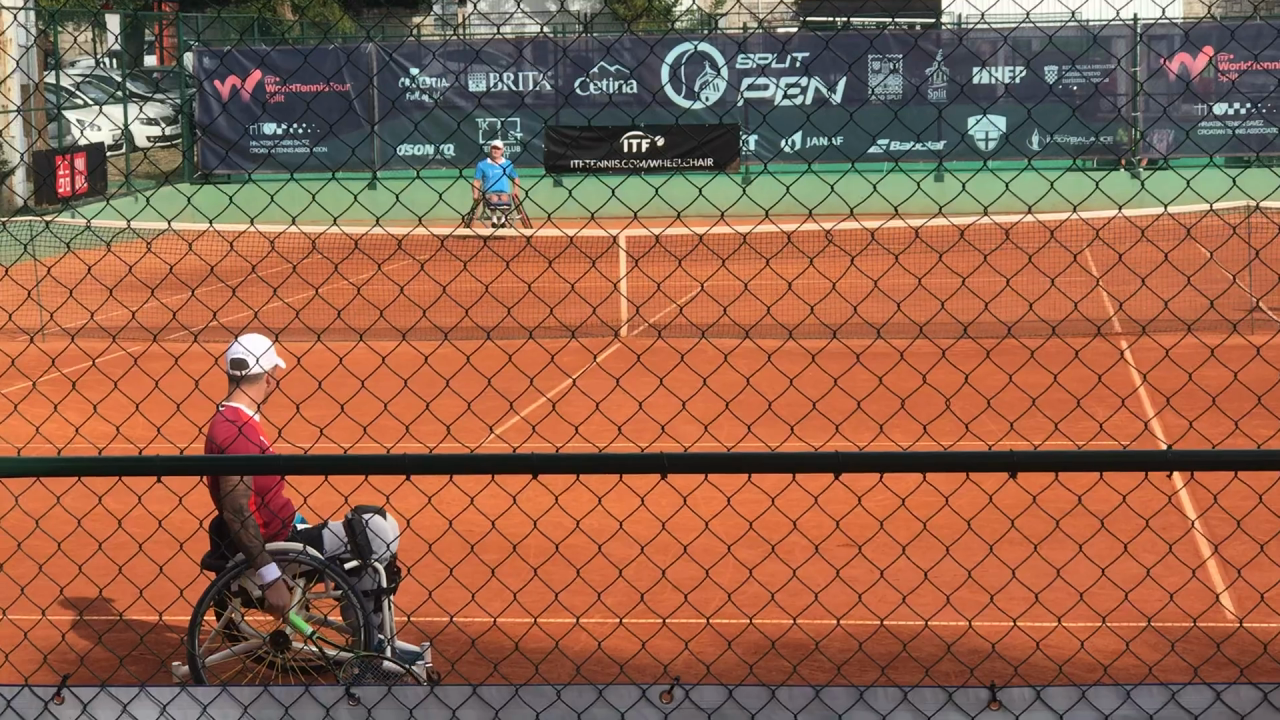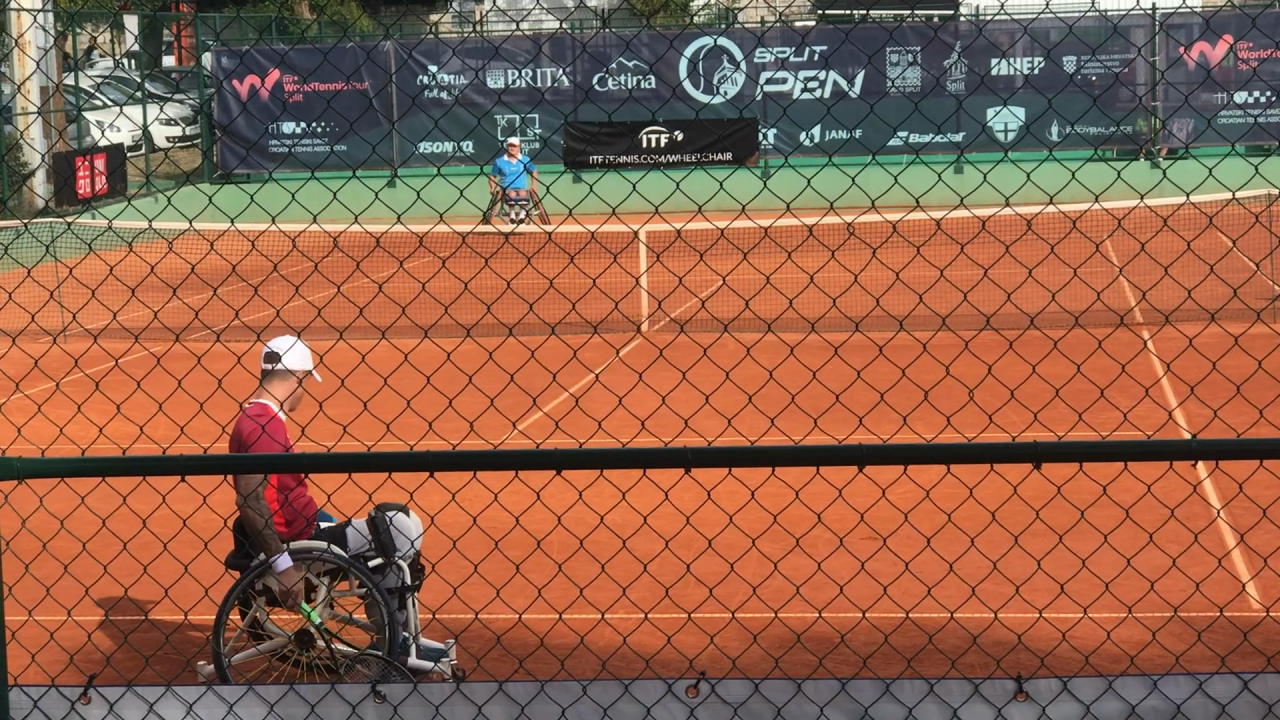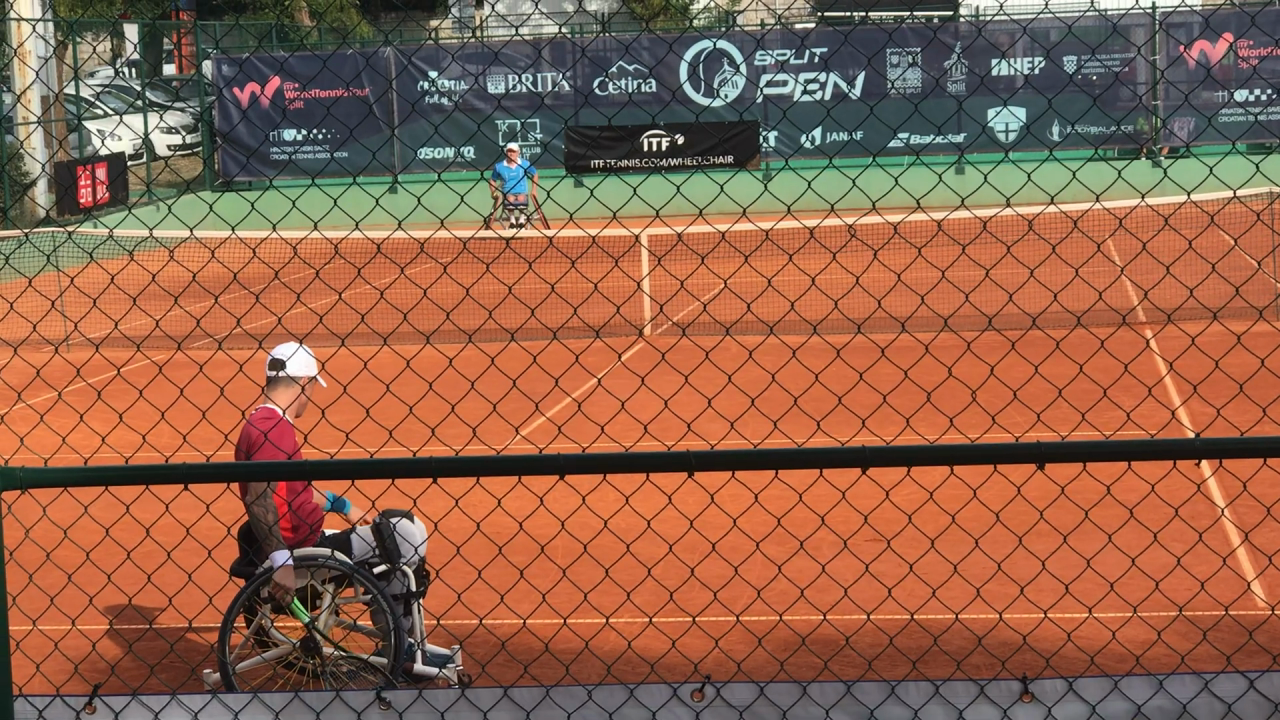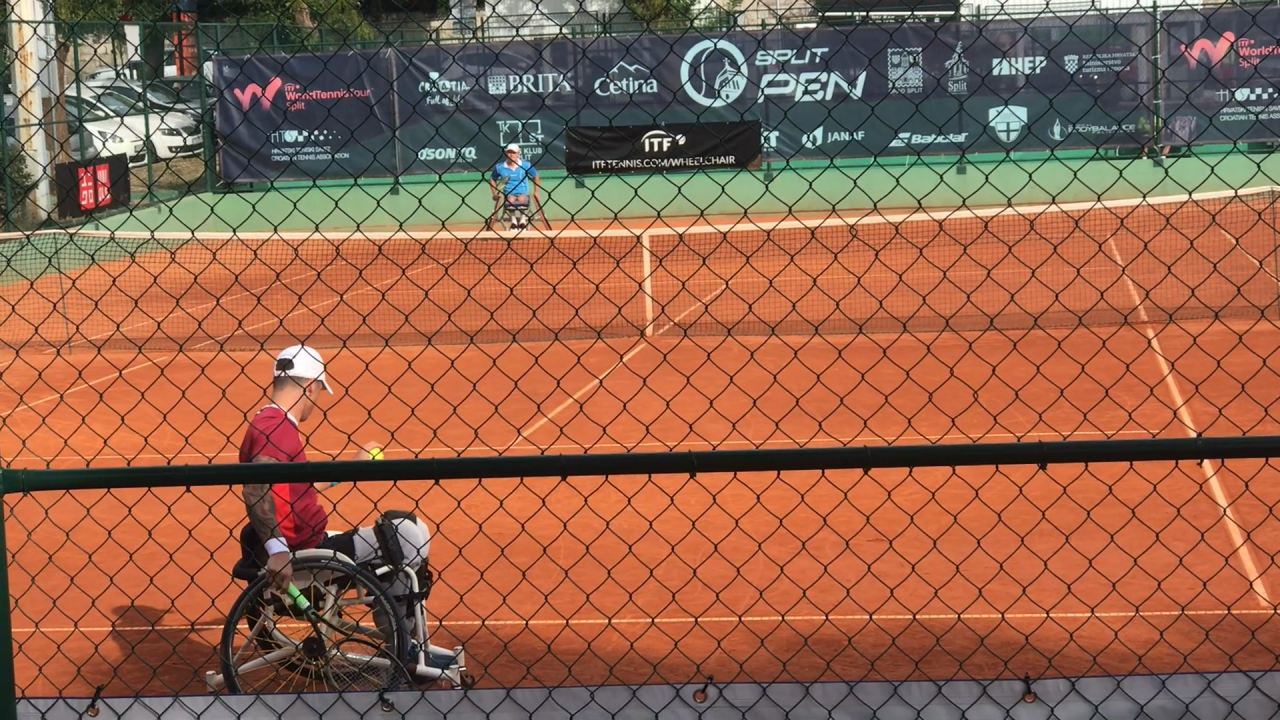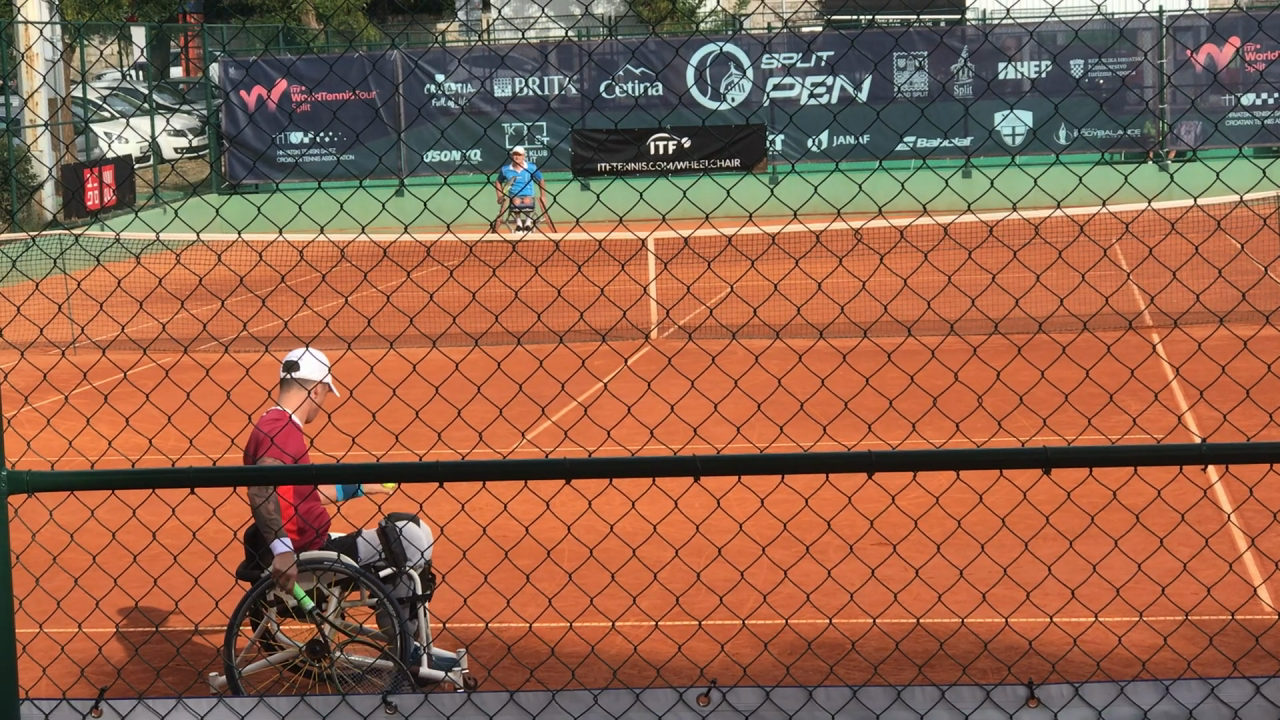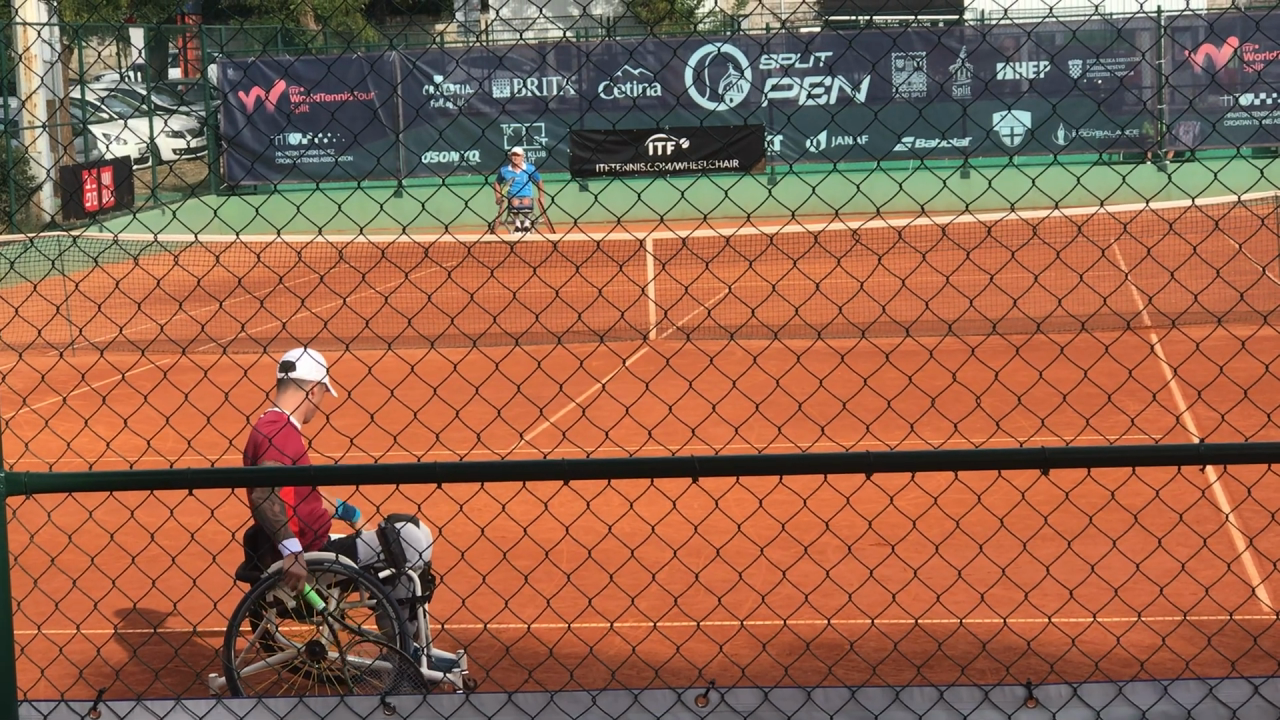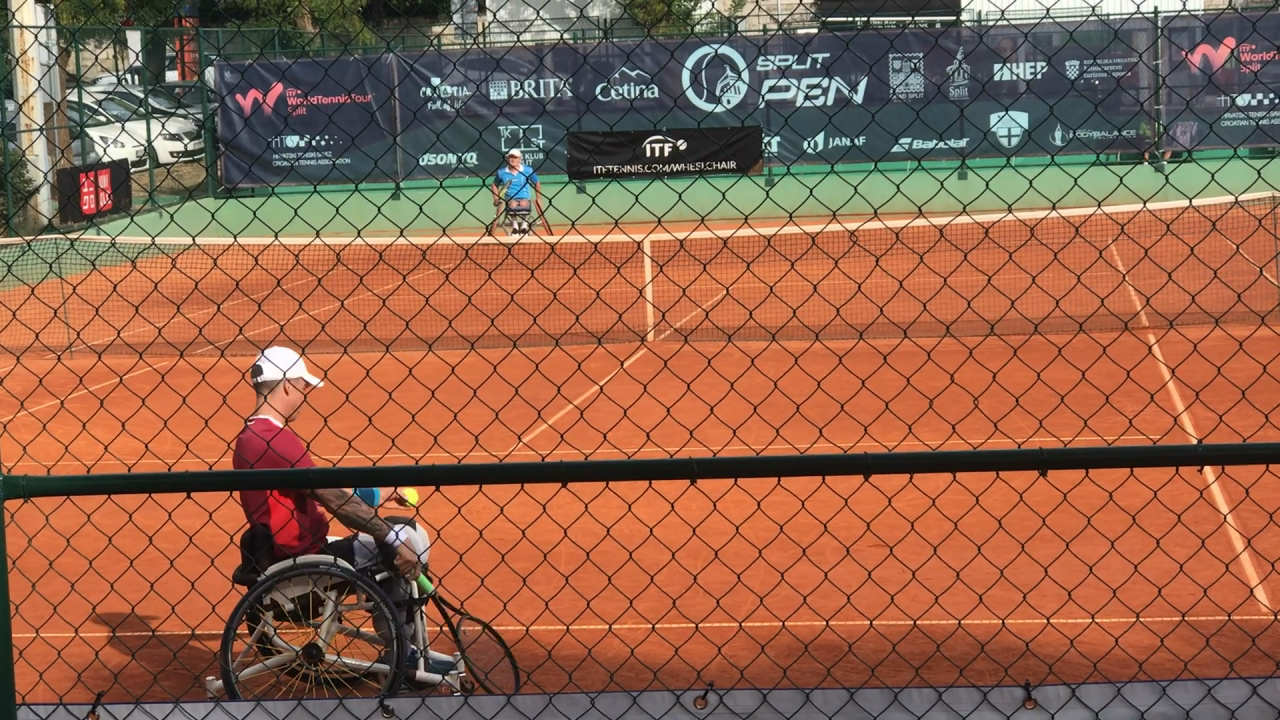
dt=0.5s
person 1, frame 1
left shoulder: (235, 420)
right shoulder: (234, 428)
right elbow: (236, 514)
left wrist: (297, 521)
right wrist: (271, 578)
left hip: (278, 534)
right hip: (268, 546)
left knee: (371, 523)
right knee: (379, 529)
left ankle: (372, 638)
person 1, frame 2
left shoulder: (257, 416)
right shoulder: (264, 422)
right elbow: (250, 499)
left wrist: (326, 517)
right wrist: (283, 564)
left hip: (297, 535)
right hip: (296, 544)
left knee: (389, 523)
right knee: (401, 526)
left ankle: (396, 636)
person 1, frame 3
left shoulder: (264, 422)
right shoulder: (273, 427)
right elbow: (259, 500)
left wrist: (343, 506)
right wrist: (281, 561)
left hip: (302, 543)
right hip: (300, 551)
right knee: (407, 531)
person 1, frame 4
left shoulder: (272, 423)
right shoulder: (278, 428)
right elbow: (257, 491)
right wrist: (277, 548)
left hip: (303, 541)
right hip: (303, 552)
right knee: (410, 533)
person 1, frame 5
left shoulder: (278, 425)
right shoulder: (281, 429)
right elbow: (261, 492)
left wrist: (358, 489)
right wrist: (282, 549)
left hip: (309, 546)
right hip: (306, 555)
right knee: (413, 536)
person 1, frame 6
left shoulder: (274, 427)
right shoulder: (279, 430)
right elbow: (265, 494)
left wrist: (352, 514)
right wrist: (293, 551)
left hip: (310, 549)
right hip: (310, 555)
left knee: (402, 533)
right knee: (413, 536)
person 1, frame 7
left shoulder: (252, 436)
right shoulder: (273, 439)
left elbow: (320, 493)
right elbow: (334, 499)
right wrist: (396, 540)
left hip: (293, 556)
right hip: (304, 560)
left knee: (401, 533)
right knee: (411, 537)
